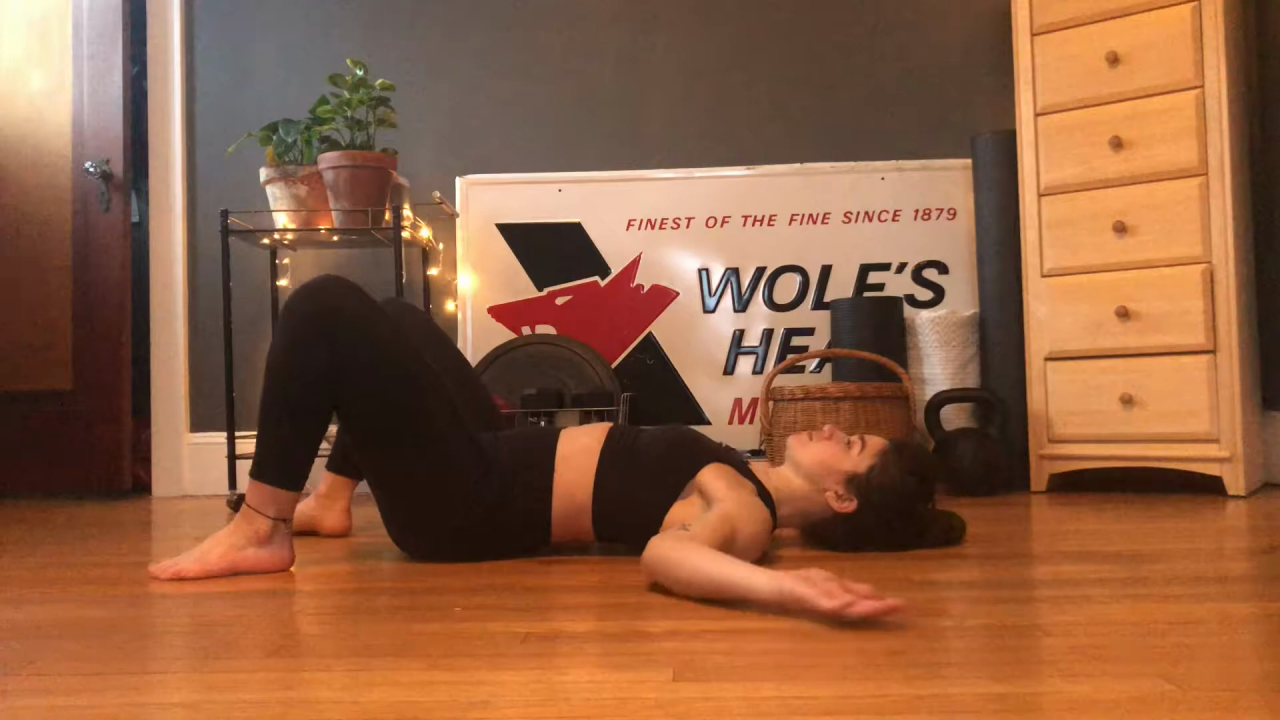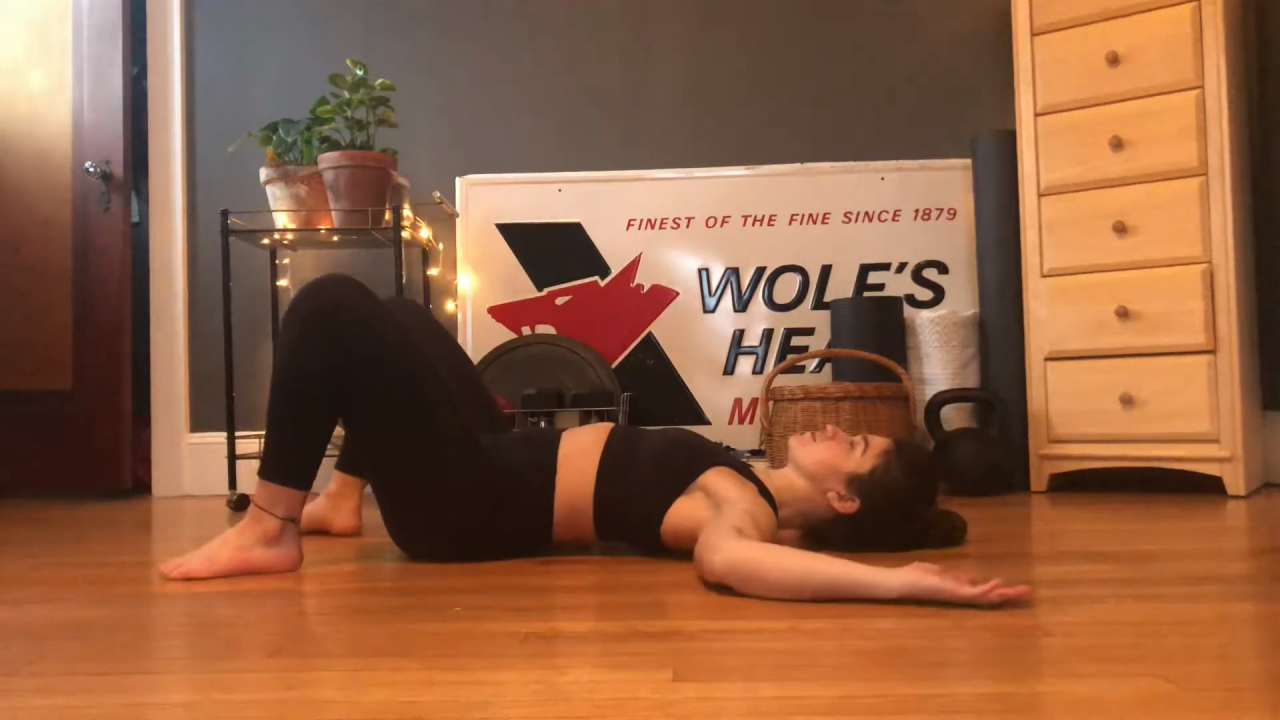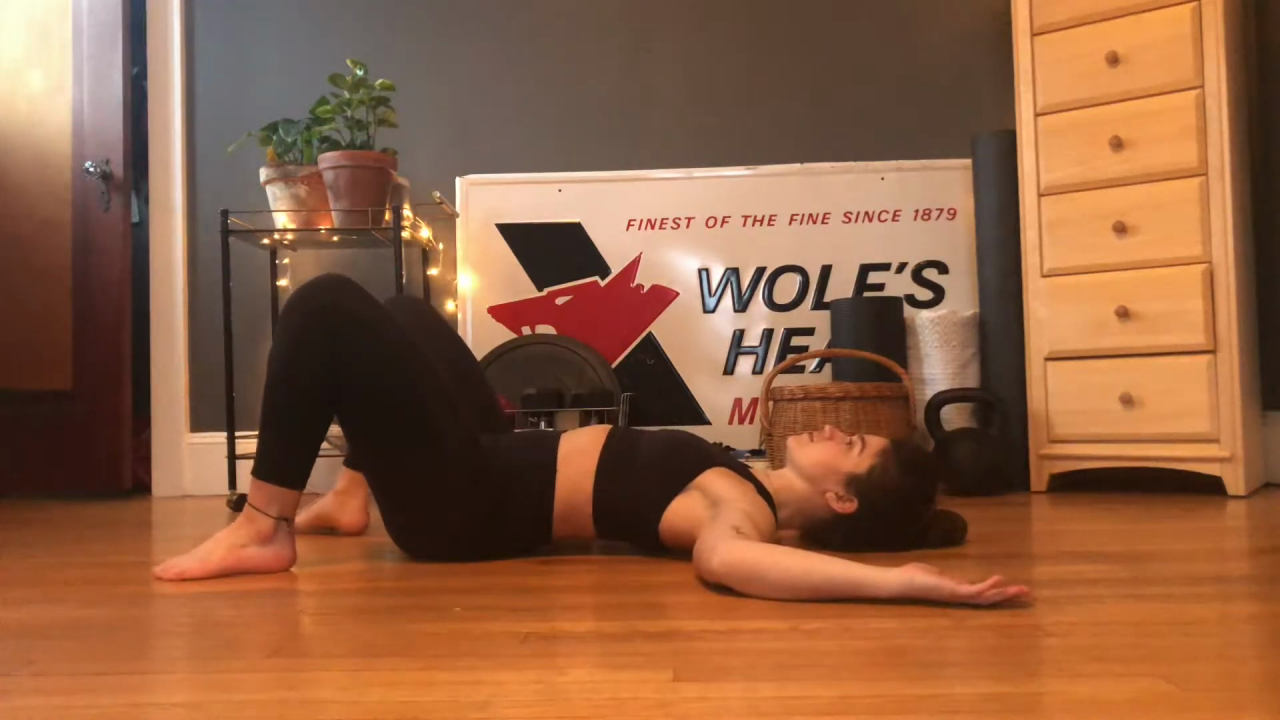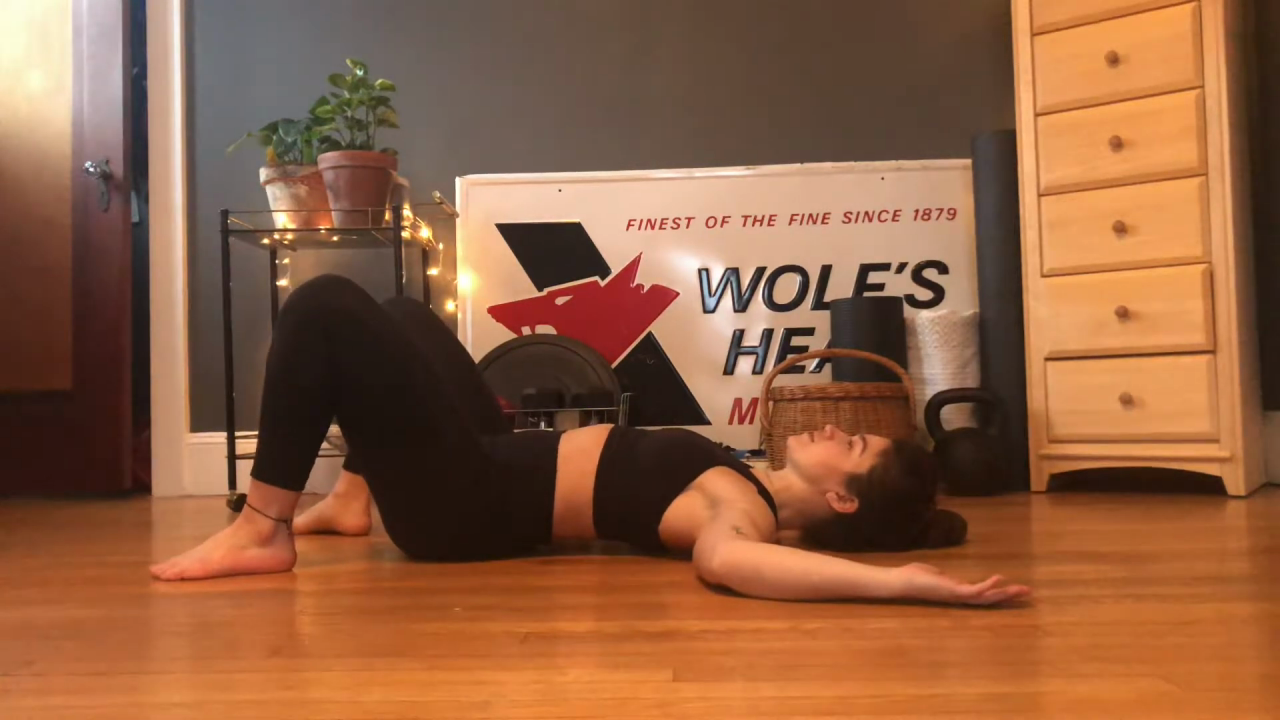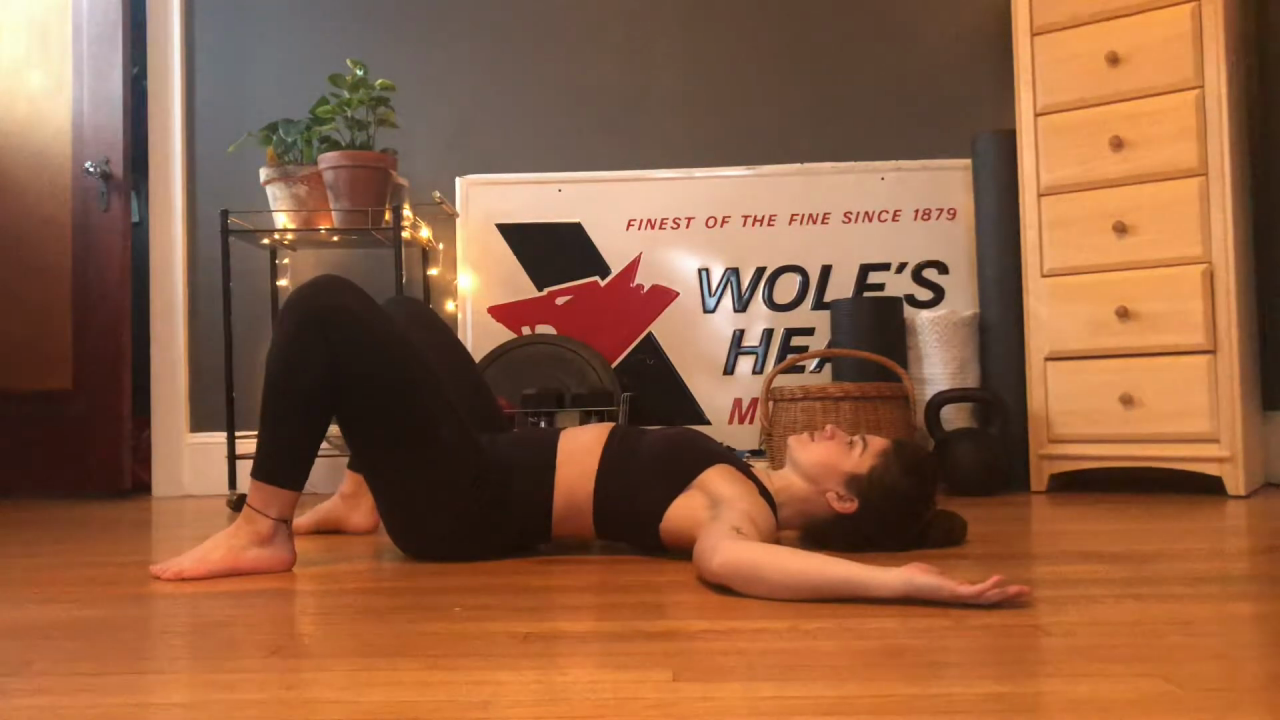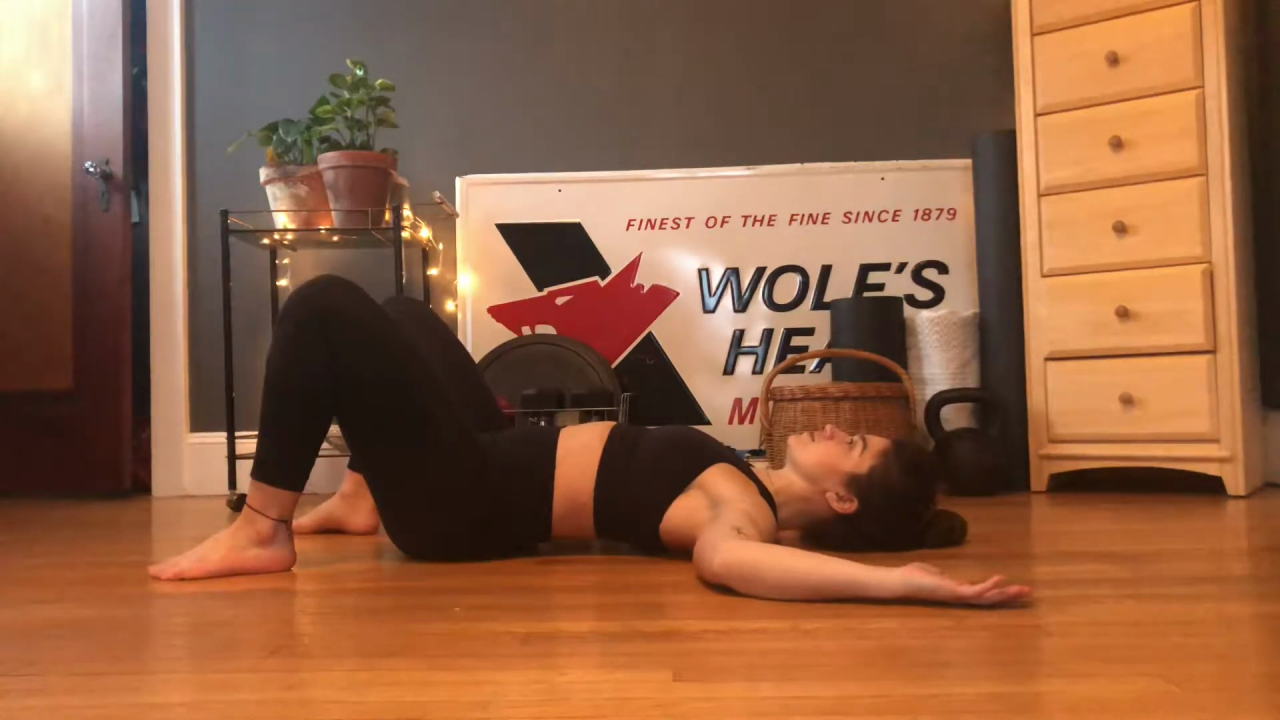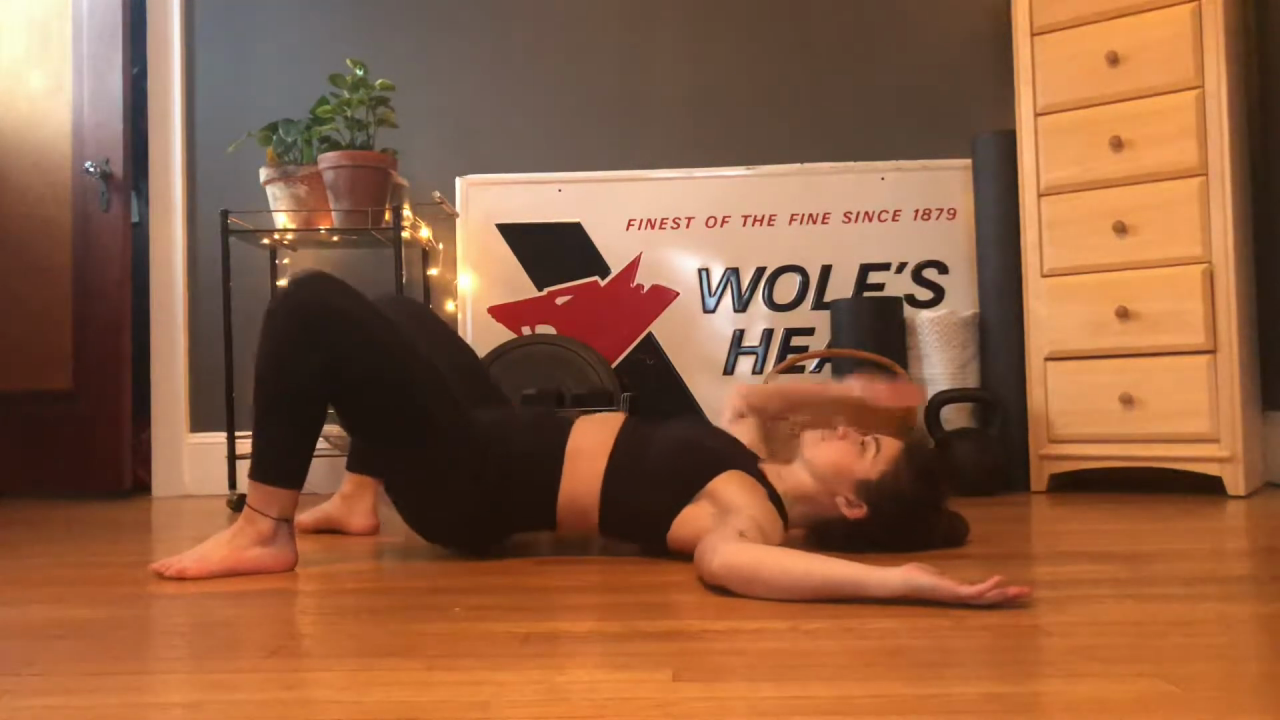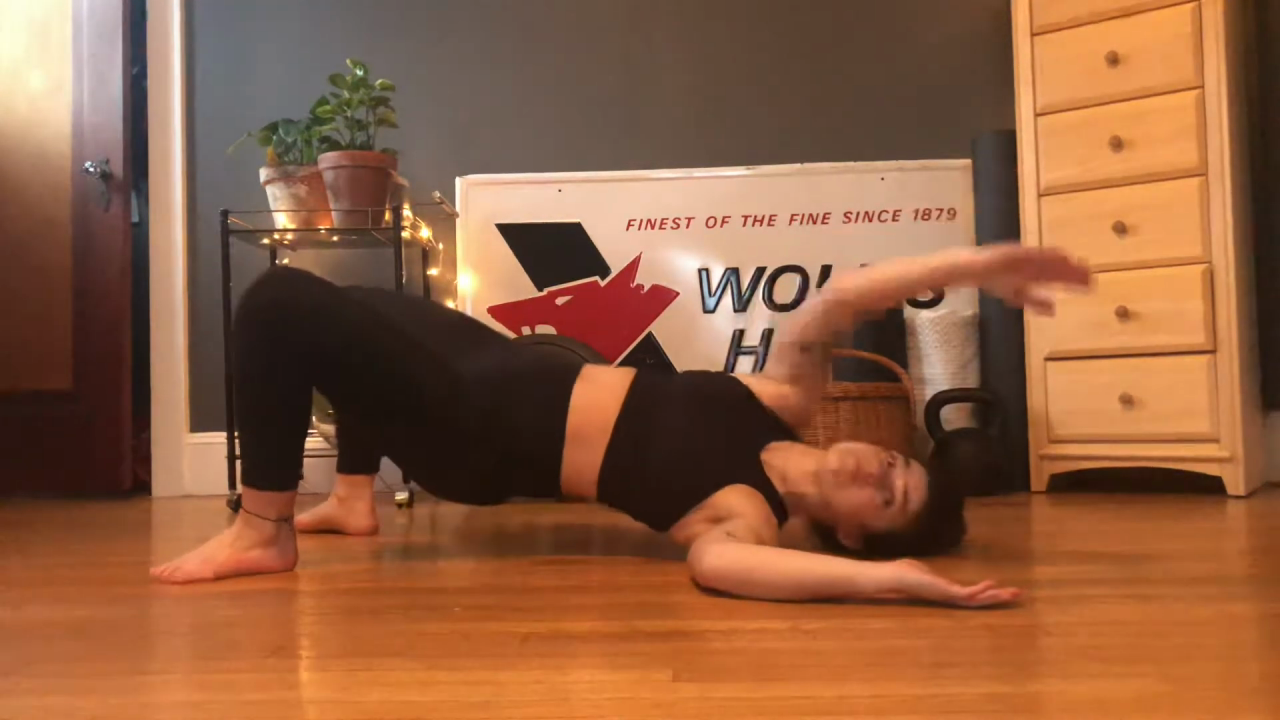
dt=0.5s
person 1, frame 1
left shoulder: (743, 516)
right shoulder: (746, 487)
left elbow: (669, 556)
left wrist: (795, 590)
left hip: (460, 505)
right hip: (494, 461)
left knee: (325, 306)
right knee: (396, 318)
left ankle: (259, 530)
right ankle: (329, 501)
person 1, frame 2
left shoulder: (747, 509)
right shoulder: (761, 492)
left elbow: (724, 556)
left wrist: (901, 583)
left hip: (466, 504)
right hip: (499, 461)
left knee: (331, 306)
right knee: (398, 317)
left ankle: (268, 531)
right ankle: (340, 500)
person 1, frame 3
left shoulder: (746, 512)
right shoulder: (759, 493)
left elbow: (724, 557)
left wrist: (898, 582)
left hip: (464, 504)
right hip: (497, 463)
left knee: (326, 306)
right knee: (406, 314)
left ankle: (263, 529)
right ankle: (349, 499)
person 1, frame 4
left shoulder: (745, 510)
right shoulder: (758, 491)
left elbow: (724, 556)
left wrist: (899, 583)
left hip: (463, 503)
right hip: (497, 463)
left knee: (324, 307)
right knee: (402, 315)
left ankle: (262, 529)
right ankle: (352, 500)
person 1, frame 5
left shoulder: (746, 511)
right shoulder: (760, 492)
left elbow: (724, 557)
left wrist: (896, 581)
left hip: (463, 504)
right hip: (497, 461)
left knee: (324, 308)
right knee: (403, 315)
left ankle: (262, 530)
right ankle: (356, 499)
person 1, frame 6
left shoulder: (746, 510)
right shoulder: (758, 487)
left elbow: (723, 556)
left wrist: (898, 583)
left hip: (464, 502)
right hip: (498, 456)
left knee: (325, 307)
right knee: (402, 314)
left ankle: (261, 531)
right ankle: (357, 501)
person 1, frame 7
left shoulder: (755, 514)
right shoulder: (753, 456)
left elbow: (724, 562)
right elbow: (755, 393)
left wrist: (899, 580)
right wrist: (846, 391)
left hip: (473, 481)
right hip: (500, 430)
left knee: (309, 304)
right knee: (391, 315)
left ankle: (262, 534)
right ankle: (355, 502)
person 1, frame 8
left shoulder: (750, 518)
right shoulder: (786, 411)
left elbow: (715, 565)
right elbow: (834, 304)
right wrist: (975, 265)
left hip: (480, 444)
right hip: (510, 370)
left knee: (276, 303)
right knee: (364, 306)
left ankle: (263, 535)
right ankle: (353, 503)
